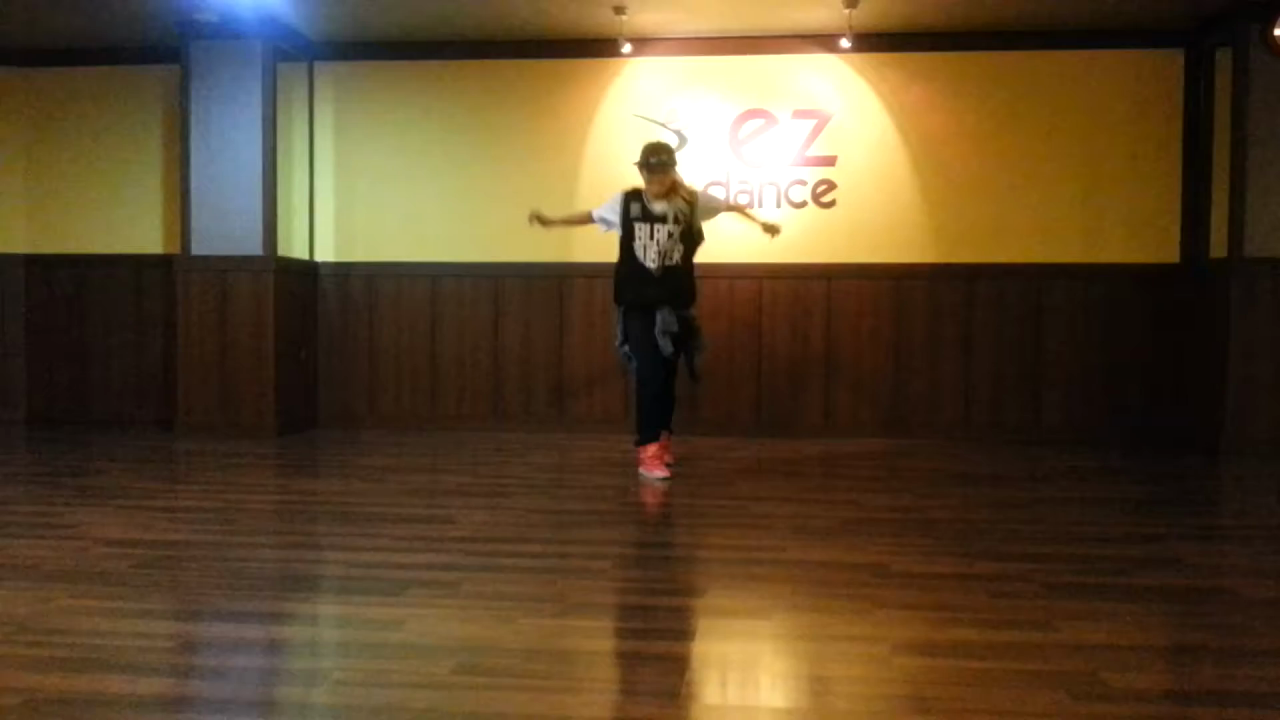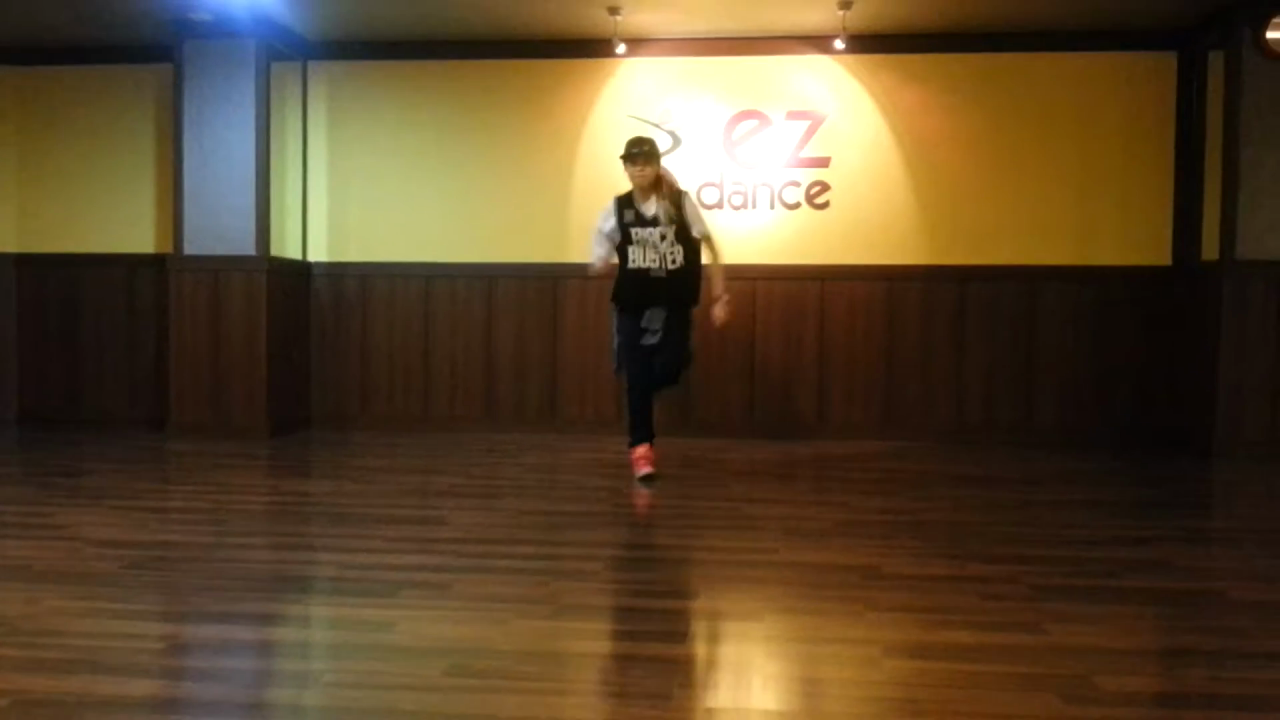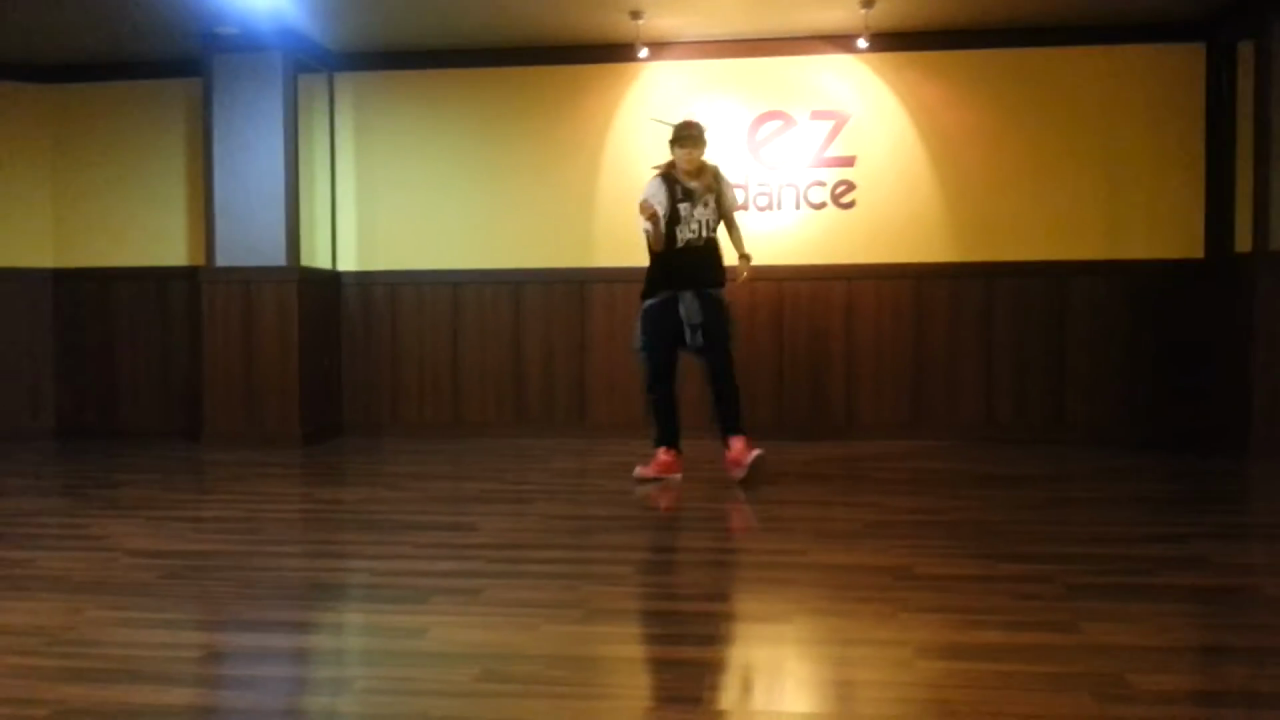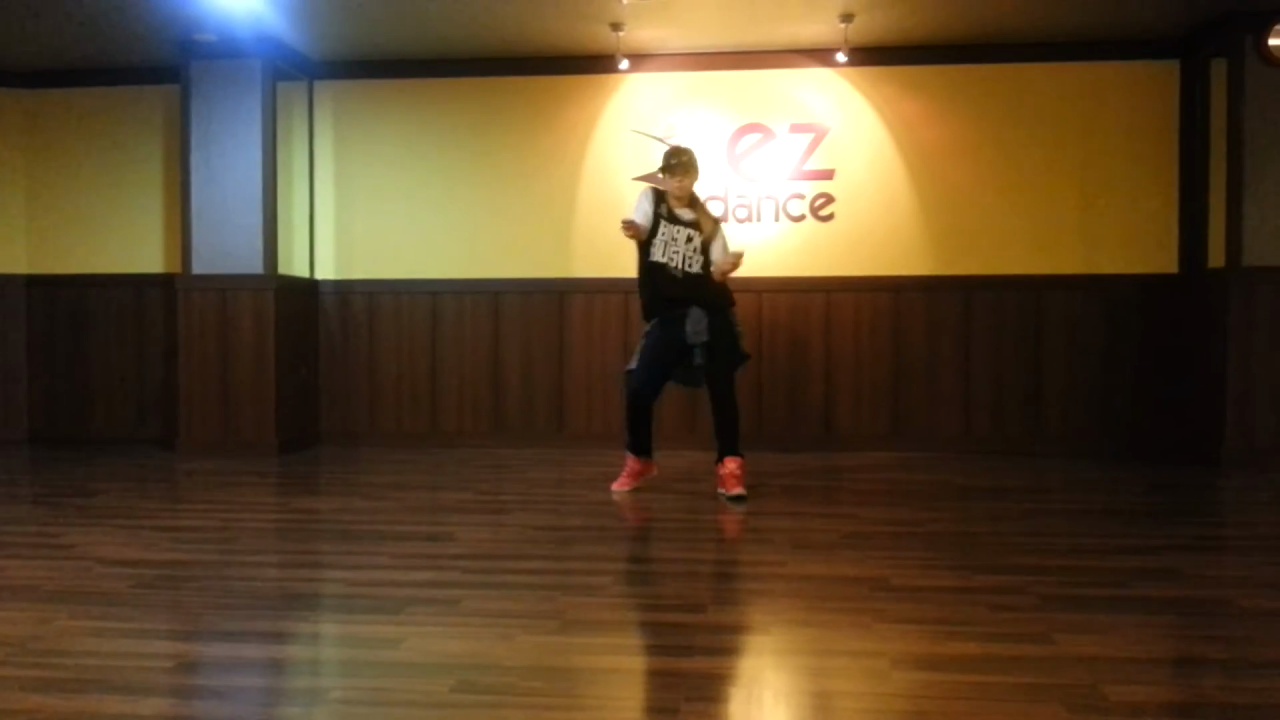
dt=0.3s
person 1, frame 1
left shoulder: (690, 201)
right shoulder: (625, 202)
left elbow: (730, 205)
right elbow: (592, 216)
left wrist: (760, 222)
right wrist: (551, 221)
left hip: (675, 305)
right hip: (637, 305)
left knee: (667, 374)
right knee: (648, 373)
left ankle: (662, 438)
right ankle: (649, 450)
person 1, frame 2
left shoulder: (680, 200)
right shoulder: (617, 209)
left elbow: (707, 243)
right elbow: (602, 256)
left wrist: (719, 292)
right wrist: (602, 263)
left hip: (674, 303)
right hip: (633, 305)
left knee: (667, 371)
right knee: (637, 378)
right ankle: (641, 453)
person 1, frame 3
left shoulder: (716, 179)
right shoulder: (659, 185)
left elbow: (728, 216)
right elbow: (656, 244)
left wrist: (741, 253)
right wrist: (651, 222)
left hip: (706, 288)
right hip: (665, 291)
left knee: (720, 367)
right knee: (659, 375)
left ankle: (736, 449)
right ankle: (667, 455)
person 1, frame 4
left shoulder: (708, 222)
right shoulder: (650, 199)
left elbow: (718, 271)
right elbow: (641, 232)
left wrist: (731, 265)
right wrist: (633, 231)
left hip: (711, 311)
right hip: (666, 313)
left knee: (723, 389)
right knee: (639, 389)
left ankle: (729, 469)
right ankle: (638, 462)
